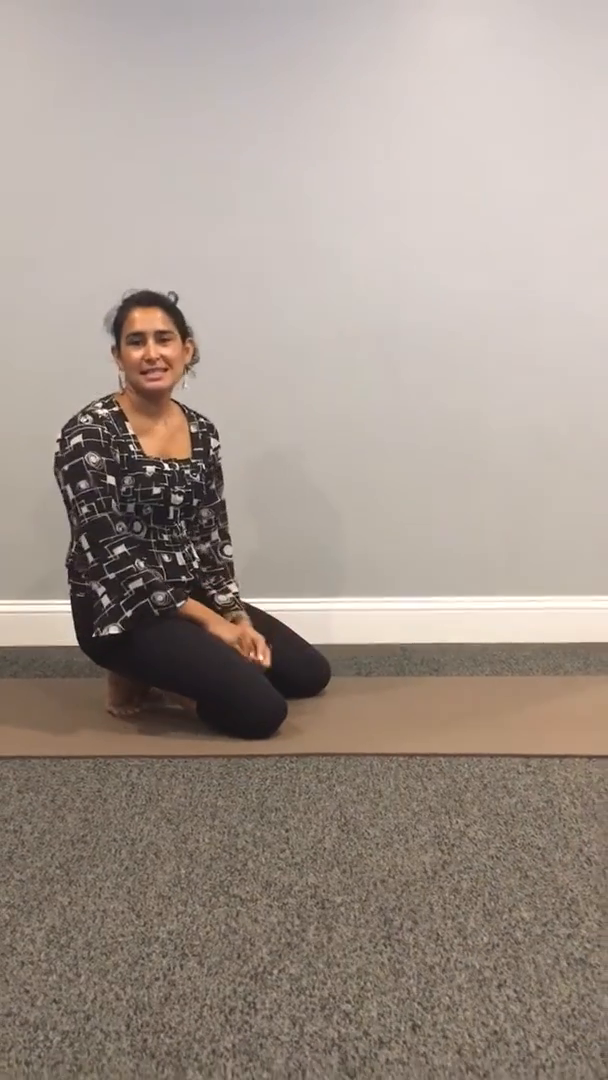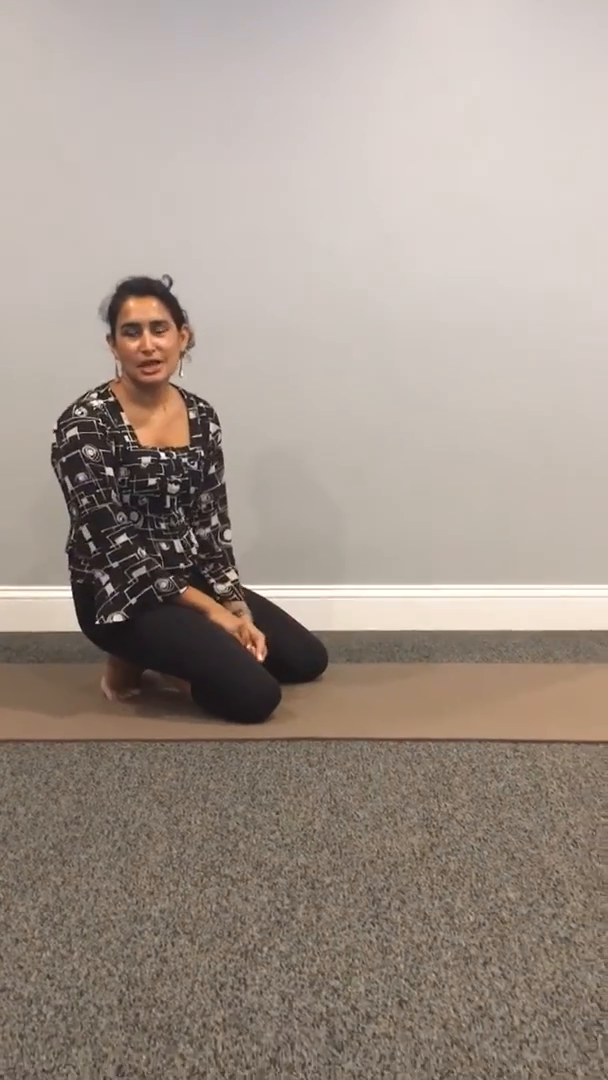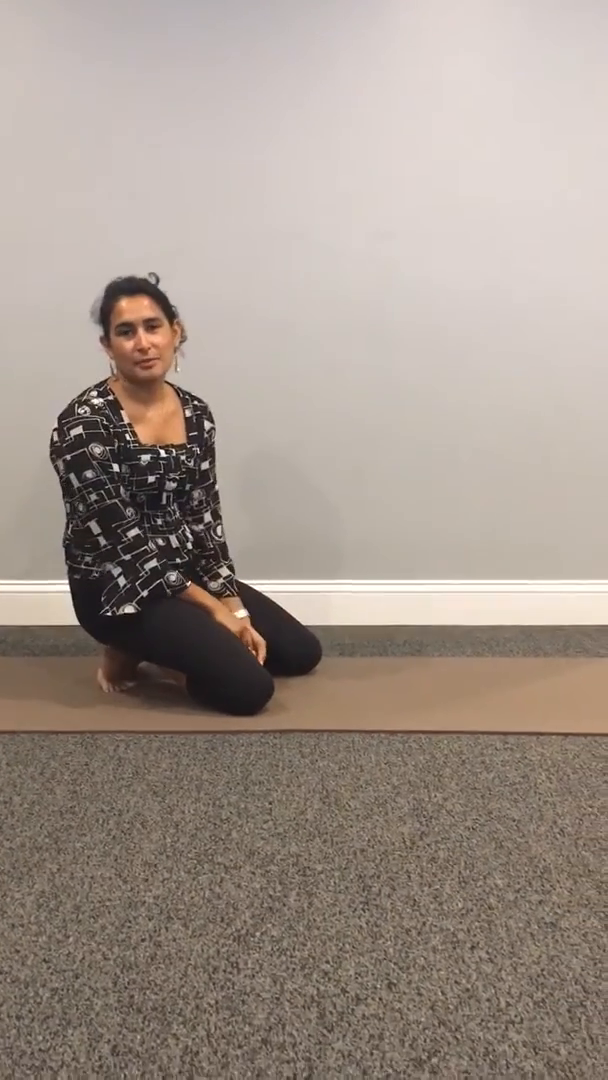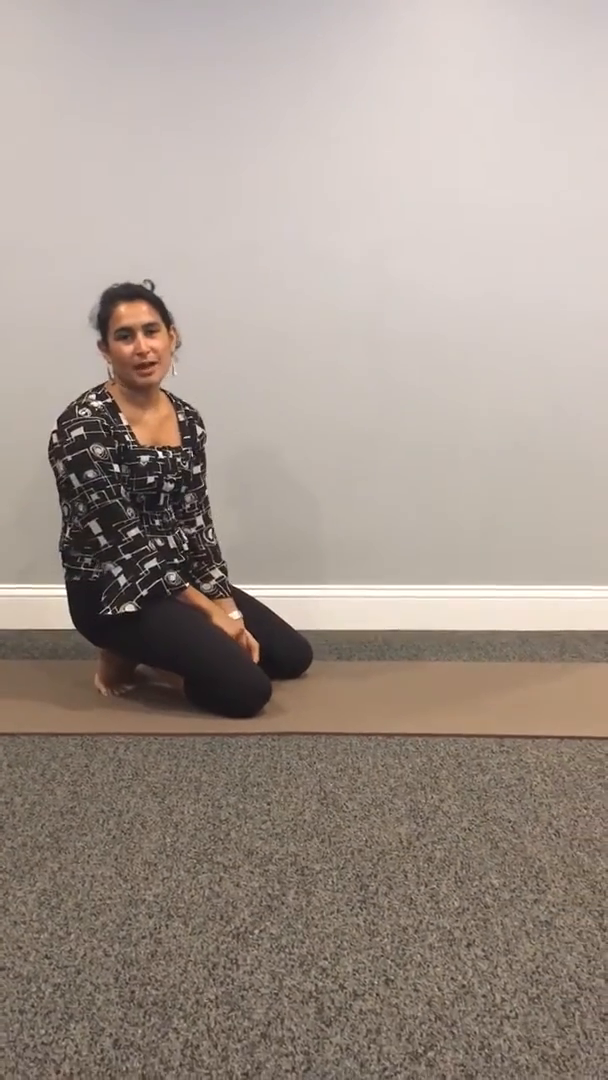
dt=0.3s
person 1, frame 1
left shoulder: (201, 432)
right shoulder: (89, 434)
left elbow: (211, 538)
right elbow: (110, 556)
left wrist: (236, 618)
right wrist: (208, 620)
left hip: (189, 595)
right hip: (123, 611)
left knee: (310, 674)
right knee: (262, 710)
left ankle: (170, 672)
right ankle: (138, 676)
person 1, frame 2
left shoulder: (201, 417)
right shoulder: (84, 424)
left elbow: (213, 522)
right elbow: (112, 544)
left wrist: (238, 608)
right wrist: (210, 610)
left hip: (188, 578)
right hip: (119, 595)
left knee: (307, 659)
right knee: (255, 696)
left ankle: (163, 655)
right ankle: (135, 660)
person 1, frame 3
left shoulder: (195, 413)
right shoulder: (84, 423)
left elbow: (205, 518)
right elbow: (120, 540)
left wrist: (234, 607)
right wrist: (213, 609)
left hip: (184, 573)
right hip: (116, 588)
left knee: (301, 653)
right knee: (249, 687)
left ankle: (158, 646)
right ankle: (130, 651)
person 1, frame 4
left shoulder: (186, 419)
right shoulder: (84, 425)
left elbow: (197, 523)
right elbow: (123, 538)
left wrist: (228, 608)
right wrist: (210, 612)
left hip: (176, 578)
right hip: (111, 592)
left knee: (293, 657)
right knee: (247, 690)
left ankle: (148, 646)
right ankle: (127, 654)
